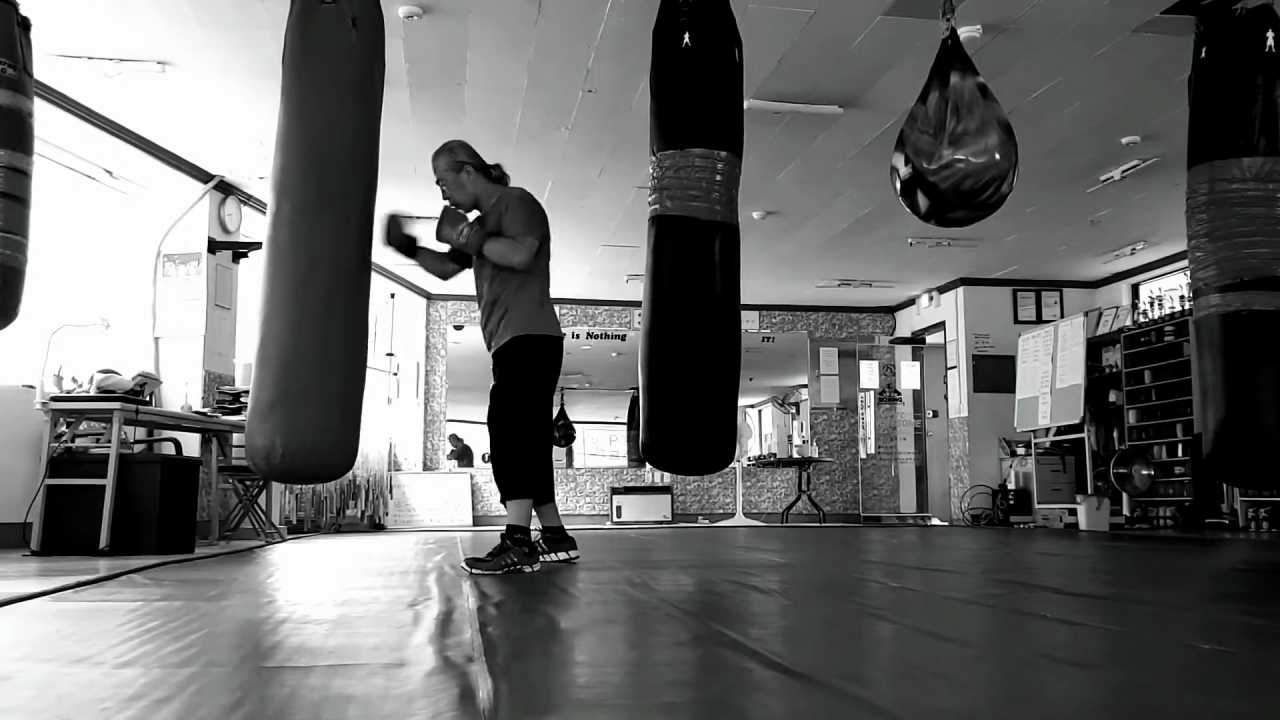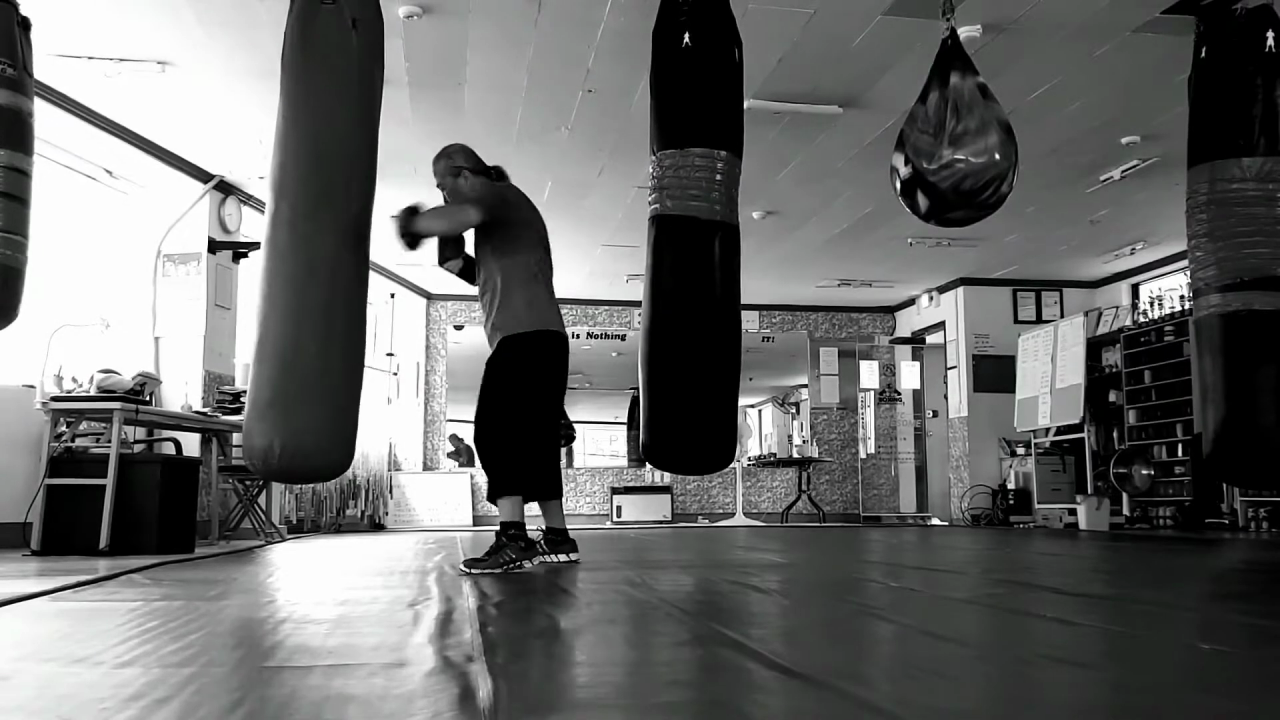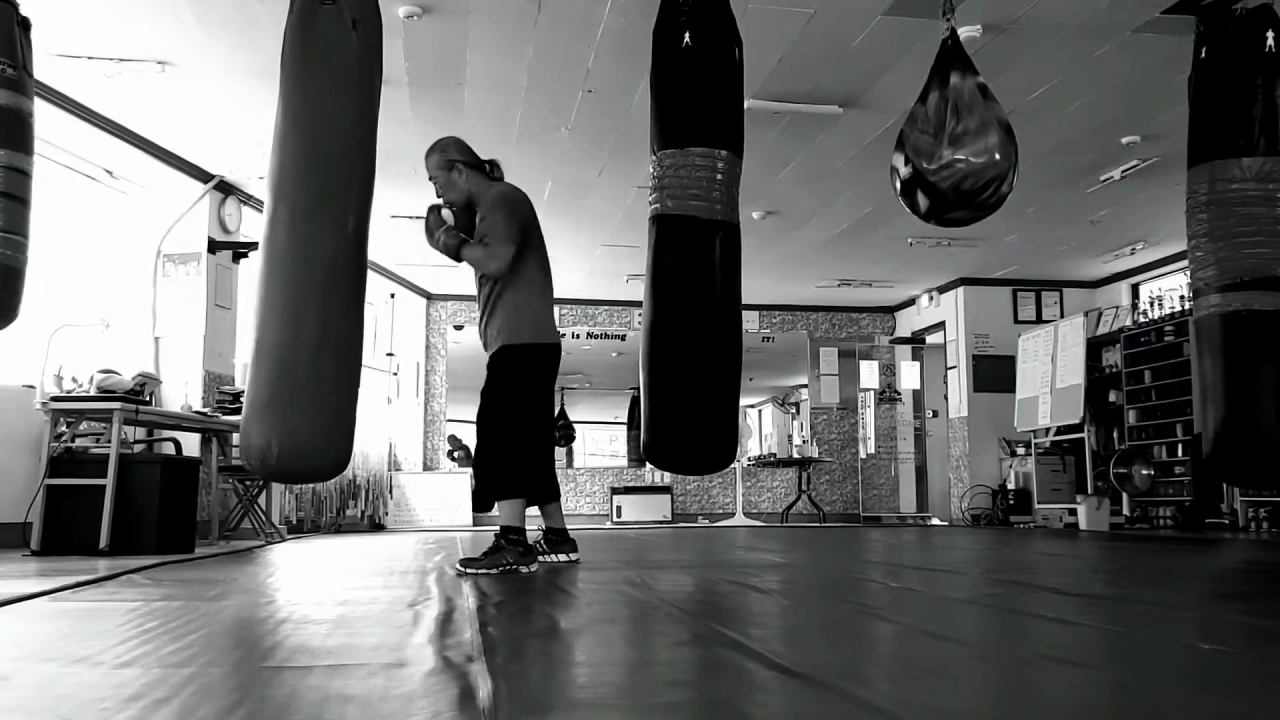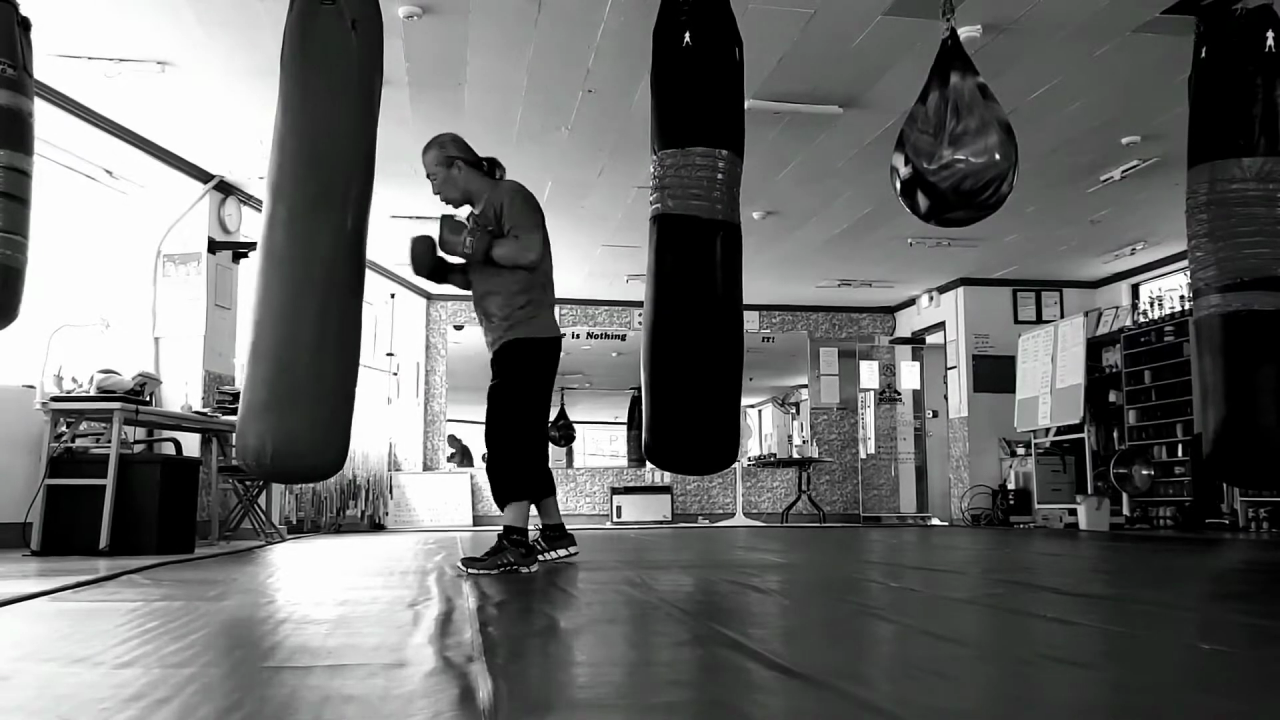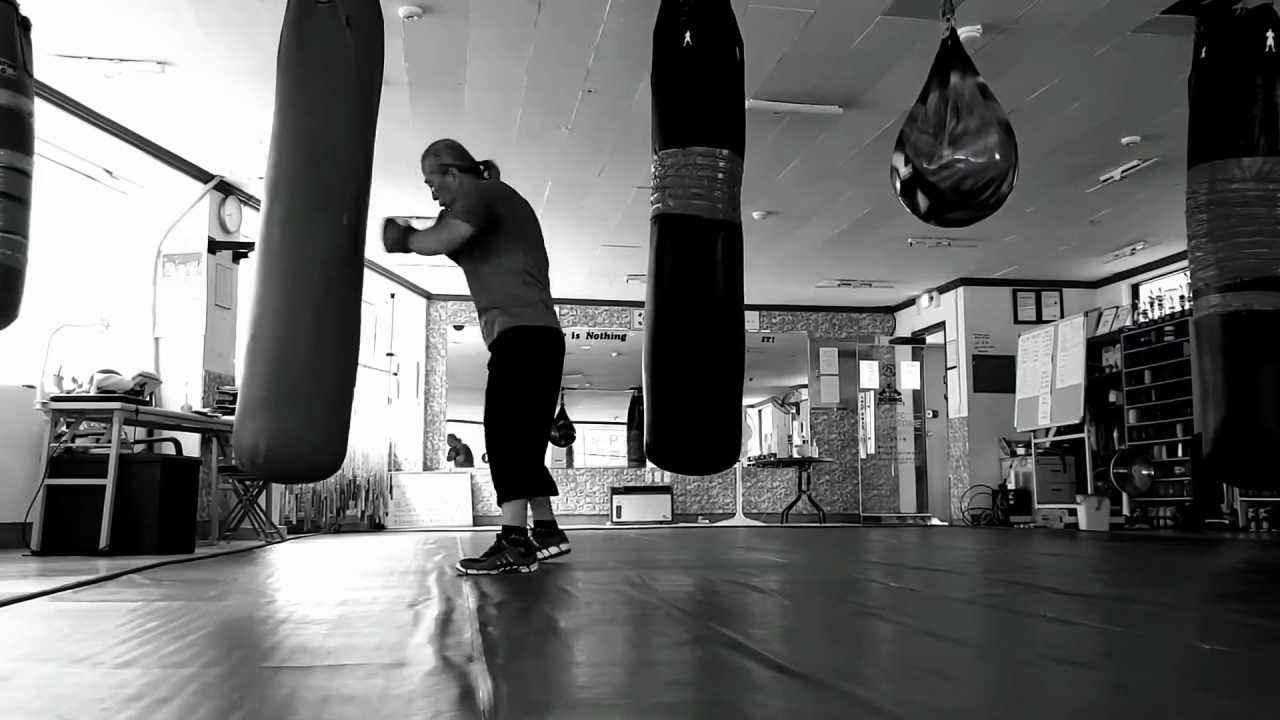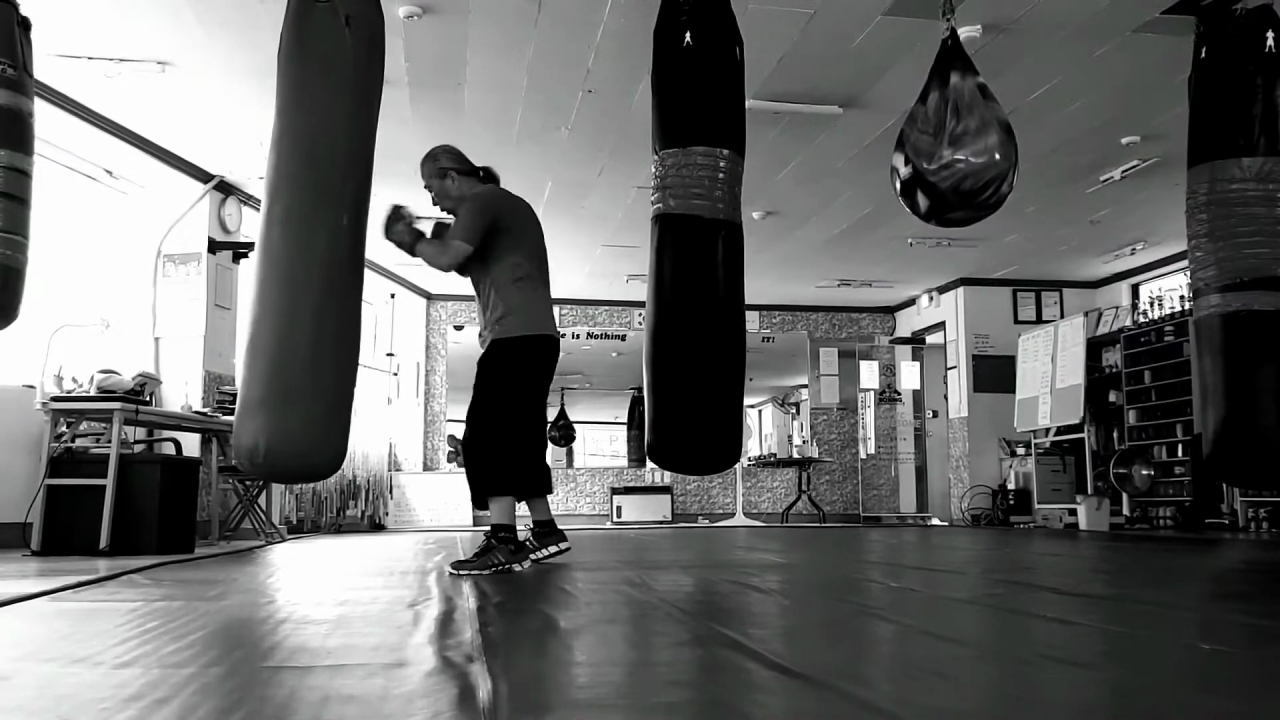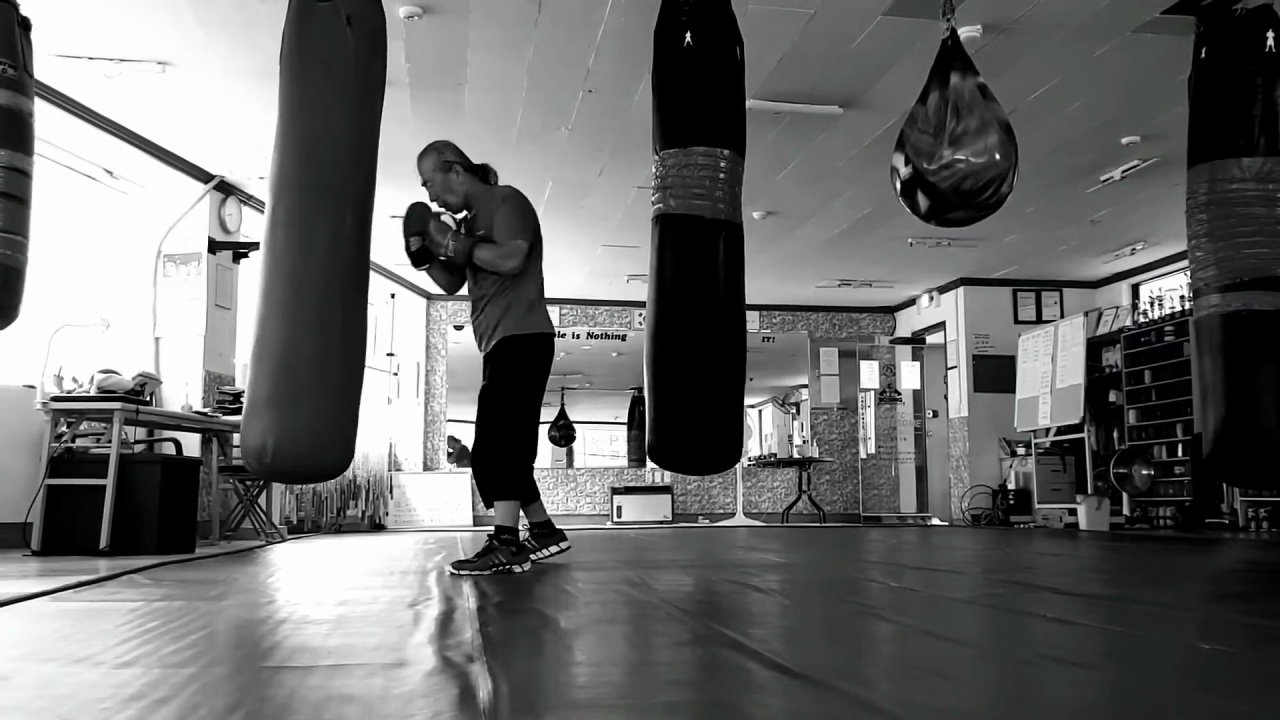
dt=0.2s
person 1, frame 1
left shoulder: (517, 202)
right shoulder: (488, 216)
left elbow: (521, 254)
right elbow: (448, 266)
left wrist: (471, 237)
right wrist: (406, 242)
left hip: (528, 338)
right hip: (517, 342)
left knee: (511, 435)
right knee: (527, 440)
left ankle: (517, 541)
right ankle: (554, 536)
person 1, frame 2
left shoulder: (494, 195)
right shoulder: (512, 205)
left elbow: (460, 216)
right elbow: (490, 275)
left wrist: (413, 223)
right wrist: (459, 257)
left hip: (523, 336)
right hip: (546, 338)
left knee: (497, 429)
right knee: (537, 440)
left ankle: (512, 539)
right ankle: (557, 537)
person 1, frame 3
left shoulder: (502, 200)
right shoulder: (490, 206)
left elbow: (496, 259)
left wrist: (450, 240)
right wrist: (446, 240)
left hip: (521, 345)
right hip: (533, 344)
left knee: (498, 440)
right knee: (528, 441)
left ankle: (511, 545)
right ankle: (555, 539)
person 1, frame 4
left shoulder: (510, 195)
right shoulder: (480, 210)
left elbow: (529, 253)
right elbow: (478, 277)
left wrist: (472, 245)
right wrist: (437, 267)
left hip: (526, 339)
right hip: (520, 342)
left knee: (507, 436)
right knee: (525, 438)
left ankle: (515, 541)
right ankle: (553, 535)
person 1, frame 5
left shoulder: (482, 192)
right shoulder: (508, 201)
left elbow: (448, 237)
left wrist: (405, 237)
right wrist: (433, 240)
left hip: (520, 333)
right hip: (537, 335)
left knee: (506, 435)
right knee: (521, 436)
left ankle: (515, 540)
right ankle: (545, 532)
person 1, frame 6
left shoulder: (480, 201)
right shoulder: (512, 205)
left elbow: (452, 257)
left wrist: (411, 240)
right wrist: (432, 243)
left hip: (515, 338)
right hip: (532, 338)
left knee: (487, 435)
right knee: (519, 441)
left ankle: (502, 542)
right ankle: (545, 531)
person 1, frame 7
left shoulder: (505, 199)
right shoulder: (466, 223)
left elbow: (512, 260)
right elbow: (451, 284)
left wrist: (461, 246)
right wrist: (424, 251)
left hip: (522, 339)
right hip: (504, 346)
left knee: (498, 438)
right knee: (509, 442)
left ankle: (505, 544)
right ankle: (544, 532)
